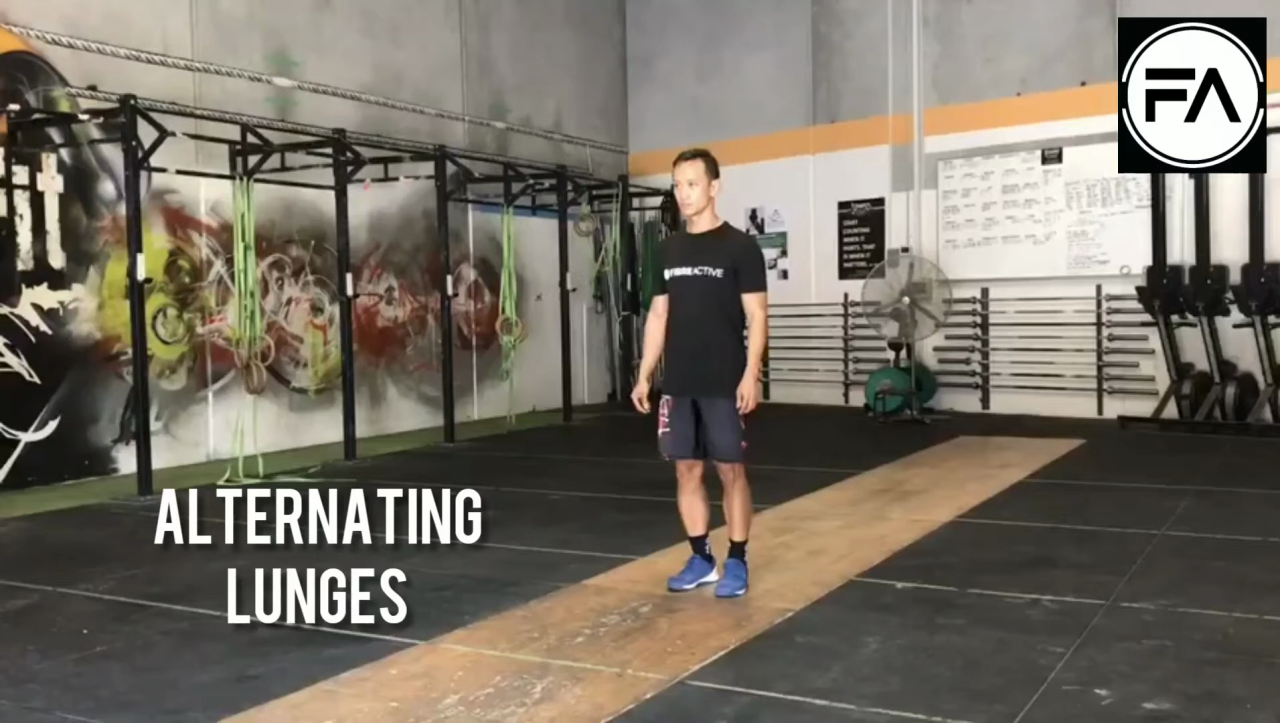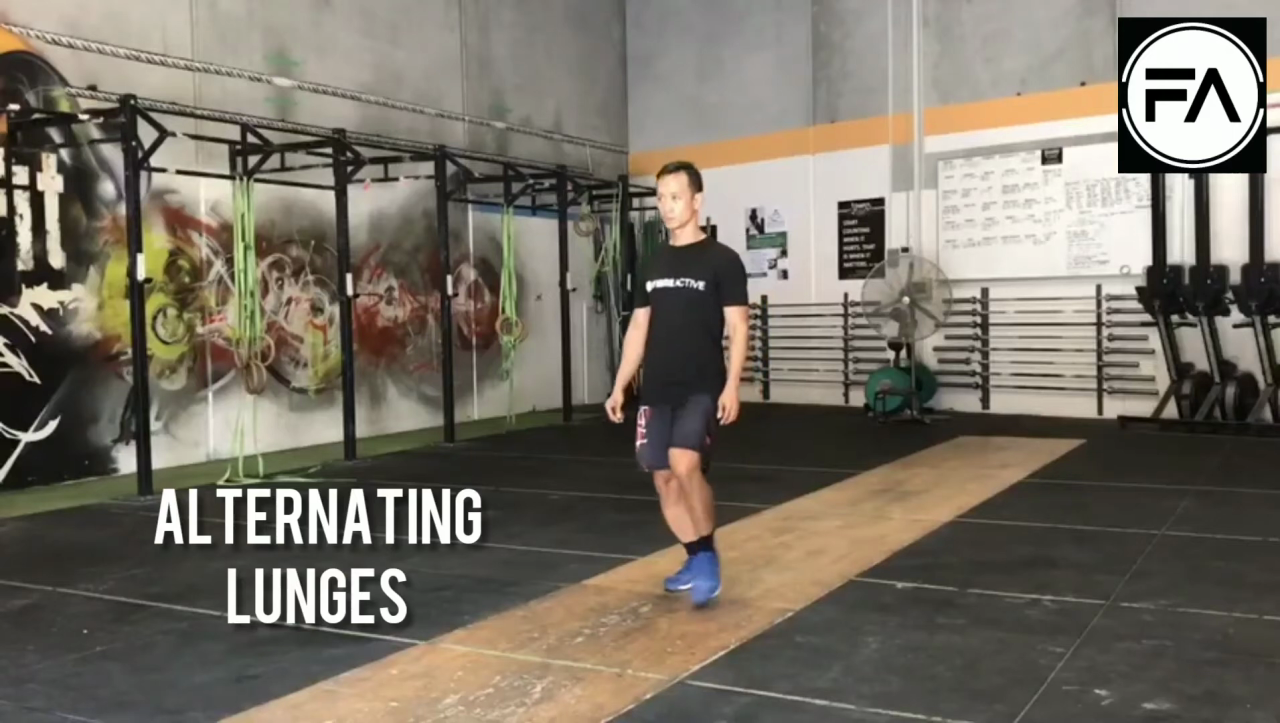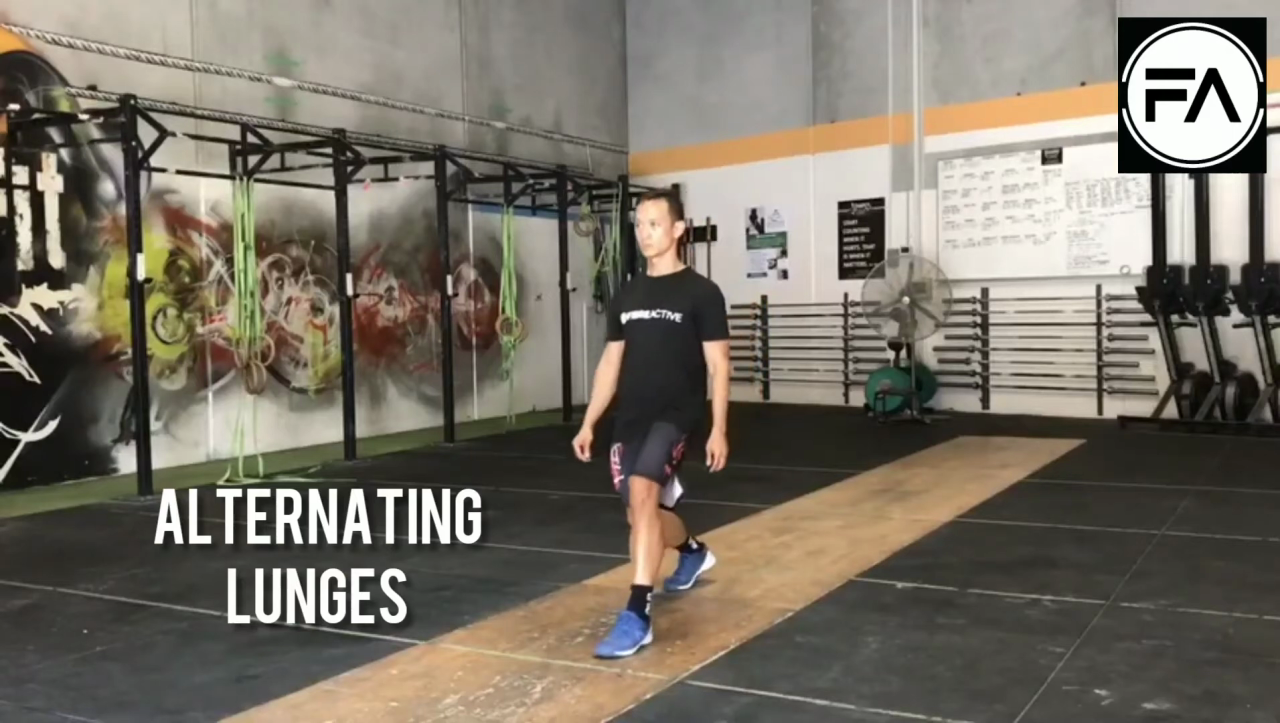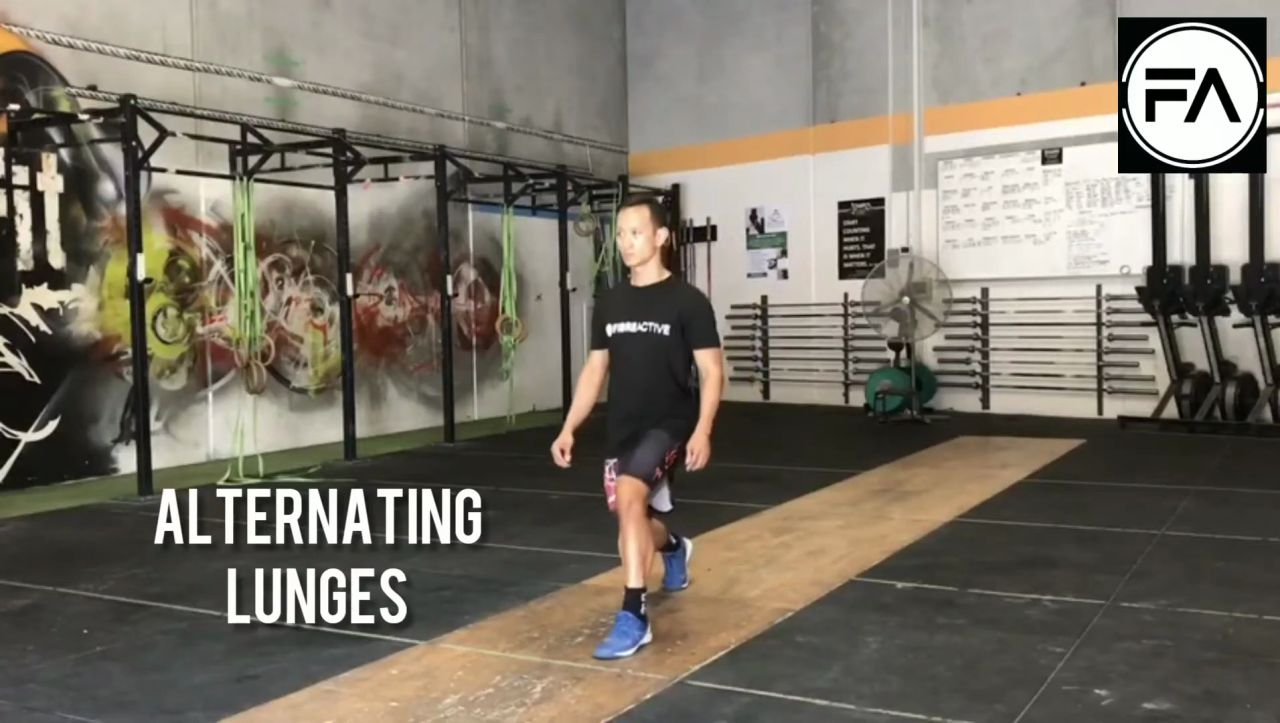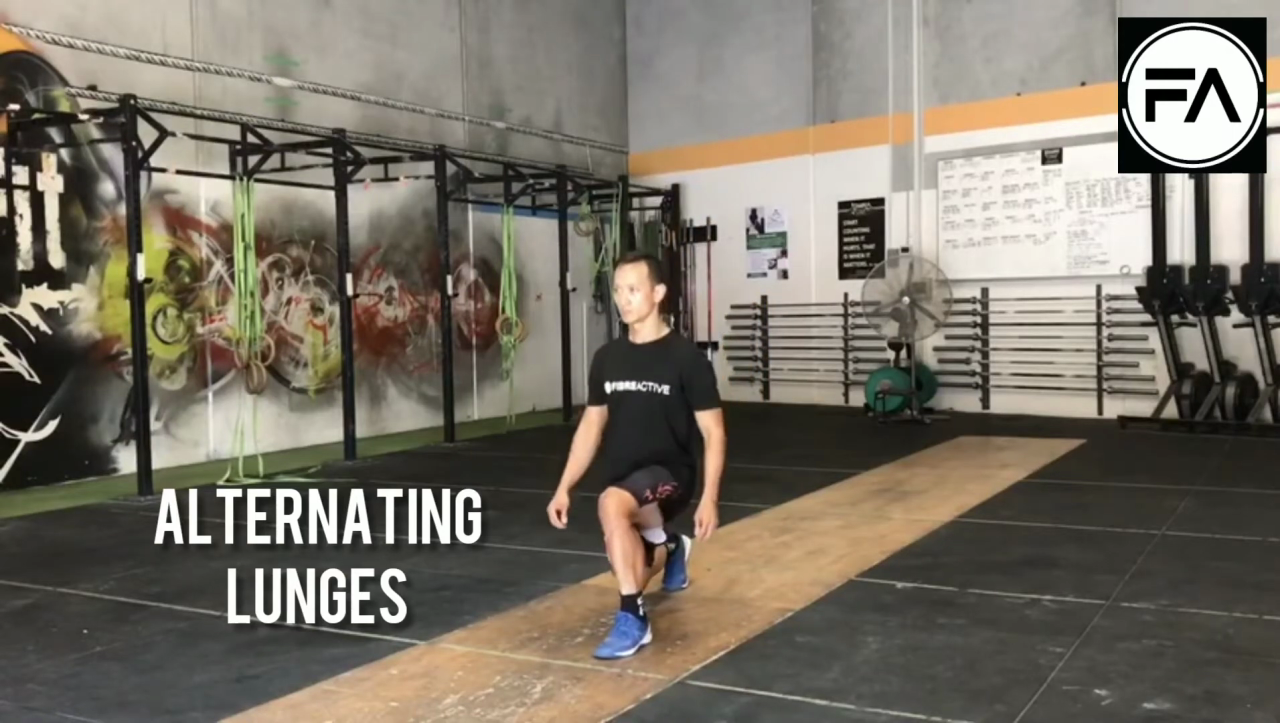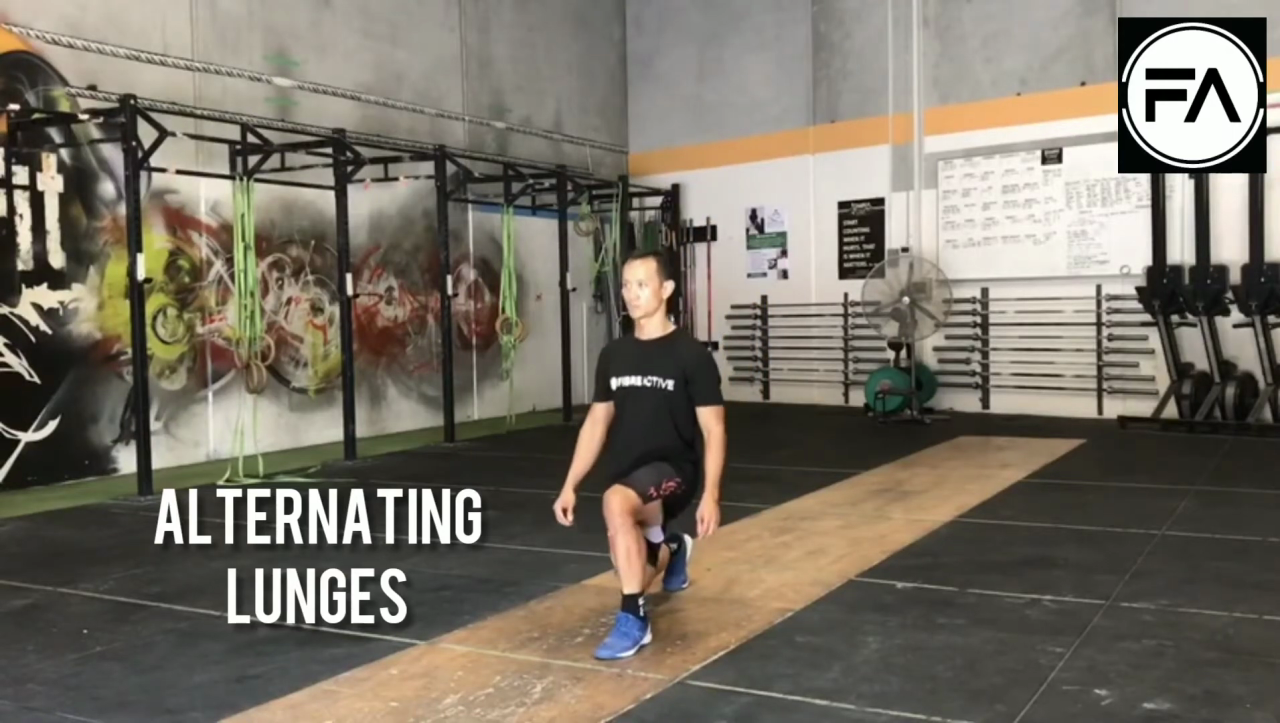
dt=0.4s
person 1, frame 1
left shoulder: (739, 246)
right shoulder: (670, 249)
left elbow: (756, 314)
right elbow: (658, 315)
left wrist: (751, 374)
right wrist: (644, 374)
left hip: (722, 381)
right hip: (678, 382)
left knee: (730, 470)
right knee: (686, 470)
left ankle: (736, 562)
right ankle: (700, 559)
person 1, frame 2
left shoulder: (721, 260)
right shoulder: (653, 262)
left elbow: (738, 328)
right elbow: (639, 328)
left wrist: (732, 386)
right wrist: (619, 386)
left hip: (701, 387)
right hip: (656, 390)
left knee: (683, 464)
right knee: (664, 480)
left ankle: (707, 551)
right ankle: (696, 559)
person 1, frame 3
left shoulder: (700, 292)
right shoulder: (628, 294)
left elbow: (719, 364)
right elbow: (611, 361)
left wrist: (718, 430)
right wrist: (588, 422)
left hip: (675, 415)
right hip: (630, 418)
left knee: (642, 496)
right knee: (644, 512)
left ankle: (637, 615)
right ankle: (696, 553)
person 1, frame 4
left shoulder: (687, 301)
right shoulder: (609, 303)
left elbow: (711, 371)
right elbow: (595, 369)
left wrist: (702, 431)
right wrist: (569, 428)
left hip: (669, 425)
right hip: (623, 430)
left knee: (629, 496)
right knee: (634, 524)
left ankle: (634, 616)
right ankle: (674, 547)
person 1, frame 5
left shoulder: (686, 359)
right shoulder: (607, 358)
left elbow: (713, 433)
right elbow: (592, 425)
left wrist: (709, 499)
right wrist: (564, 487)
left hip: (670, 472)
right hip: (624, 476)
left knee: (611, 505)
right knee: (631, 570)
left ankle: (632, 620)
right ankle: (672, 548)
person 1, frame 6
left shoulder: (691, 356)
right shoulder: (613, 355)
left elbow: (713, 430)
right elbow: (597, 422)
left wrist: (711, 496)
right wrist: (569, 485)
left hip: (673, 469)
right hip: (628, 473)
left knee: (615, 504)
right knee: (634, 572)
left ankle: (633, 620)
right ankle: (672, 546)
